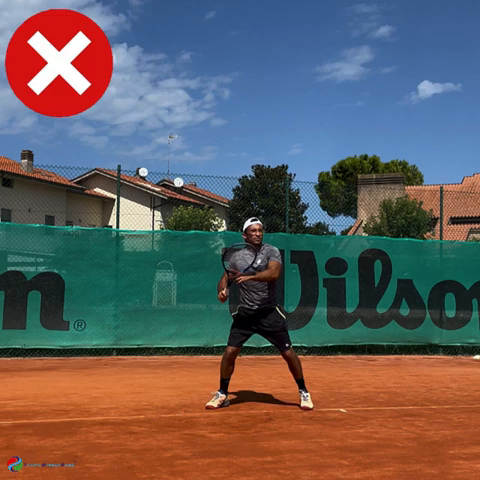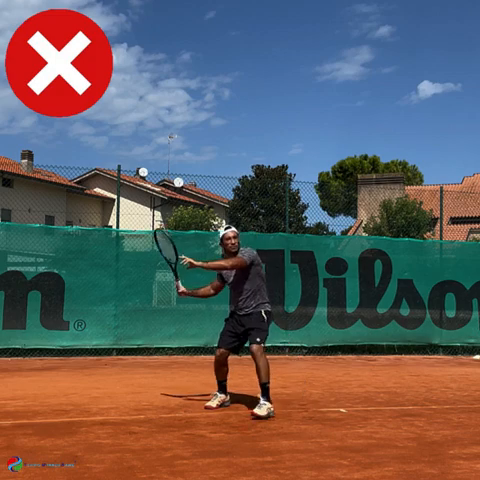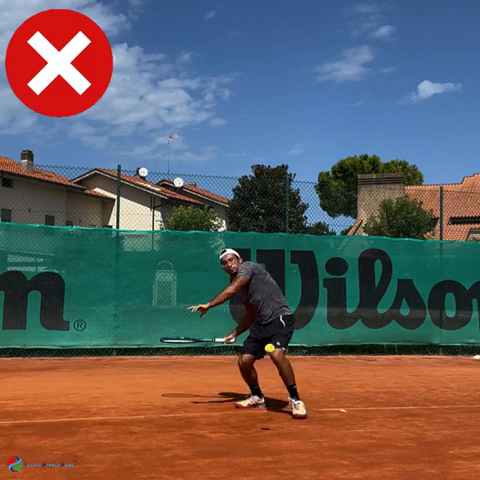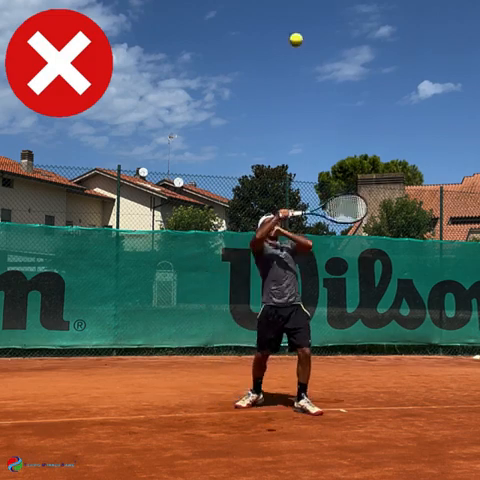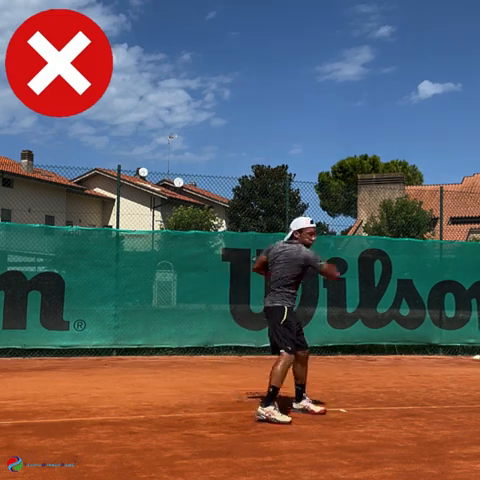
dt=0.5s
person 1, frame 1
left shoulder: (272, 252)
right shoulder: (237, 257)
left elbow: (274, 274)
right elbow: (224, 279)
left wrist: (250, 277)
right wrist: (222, 290)
left hip: (269, 313)
right hip: (245, 314)
left knee: (288, 353)
right knee: (230, 352)
left ankle: (303, 392)
right ankle: (222, 394)
person 1, frame 2
left shoulder: (249, 254)
right shoulder: (223, 266)
left elbow: (229, 264)
right elbow: (213, 289)
left wrist: (198, 264)
right wrist: (188, 292)
left hip: (258, 312)
right hip: (237, 315)
left knee: (256, 349)
right knee: (220, 355)
left ankle: (266, 402)
right ankle: (222, 394)
person 1, frame 3
left shoulder: (249, 267)
right shoulder: (242, 290)
left elbow: (231, 289)
right elbow: (250, 316)
left wrist: (208, 305)
right wrist: (234, 333)
left hip: (281, 318)
right hip: (262, 324)
left knee: (276, 354)
right knee: (243, 361)
left ankle: (295, 400)
right ankle: (257, 396)
person 1, frame 4
left shoulder: (289, 247)
right shoulder: (259, 249)
left elbow: (308, 245)
right elbow: (258, 237)
left wrist: (283, 230)
right wrist: (277, 217)
left hip: (295, 308)
right hip: (271, 309)
left knee: (304, 352)
right knee: (262, 354)
left ankle: (301, 399)
right ankle: (256, 393)
person 1, frame 5
left shoulder: (275, 247)
right shoulder: (306, 254)
left elbow: (257, 267)
right elbow: (334, 274)
right wrist: (323, 265)
left hip: (278, 308)
right hip: (280, 309)
left knee: (302, 352)
right knee: (288, 356)
left ankle: (300, 400)
right ankle: (266, 406)
